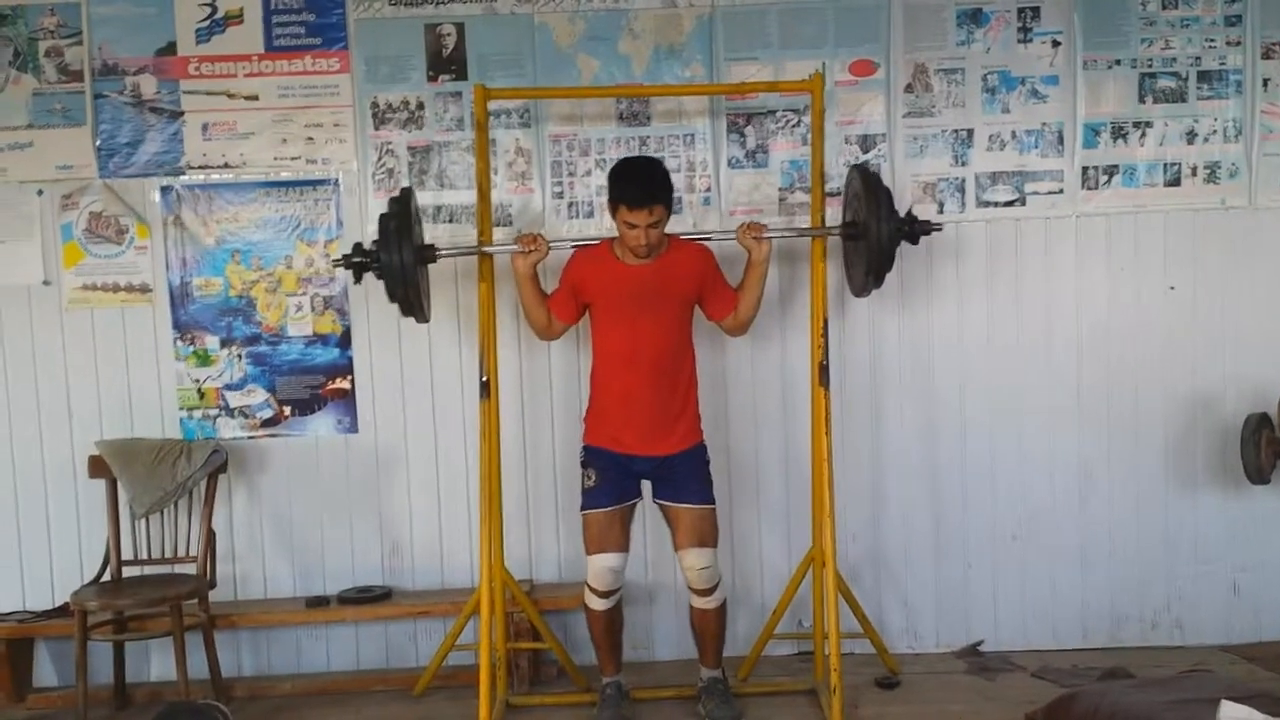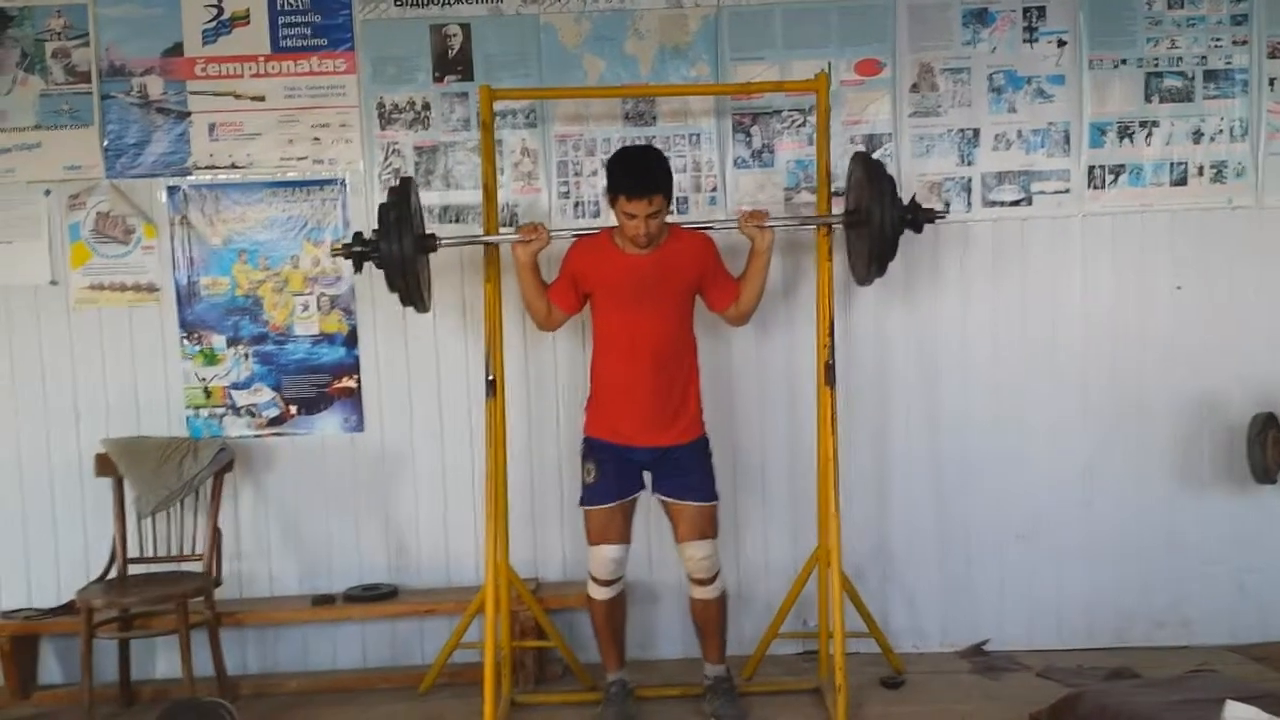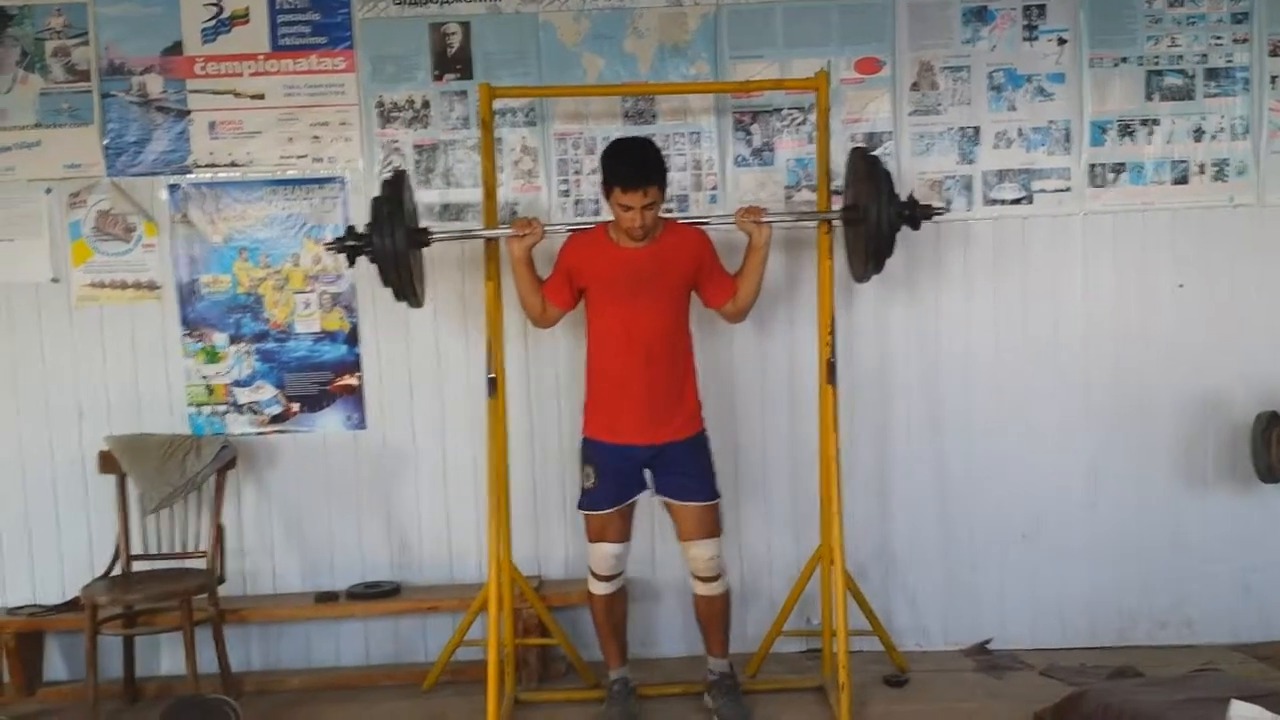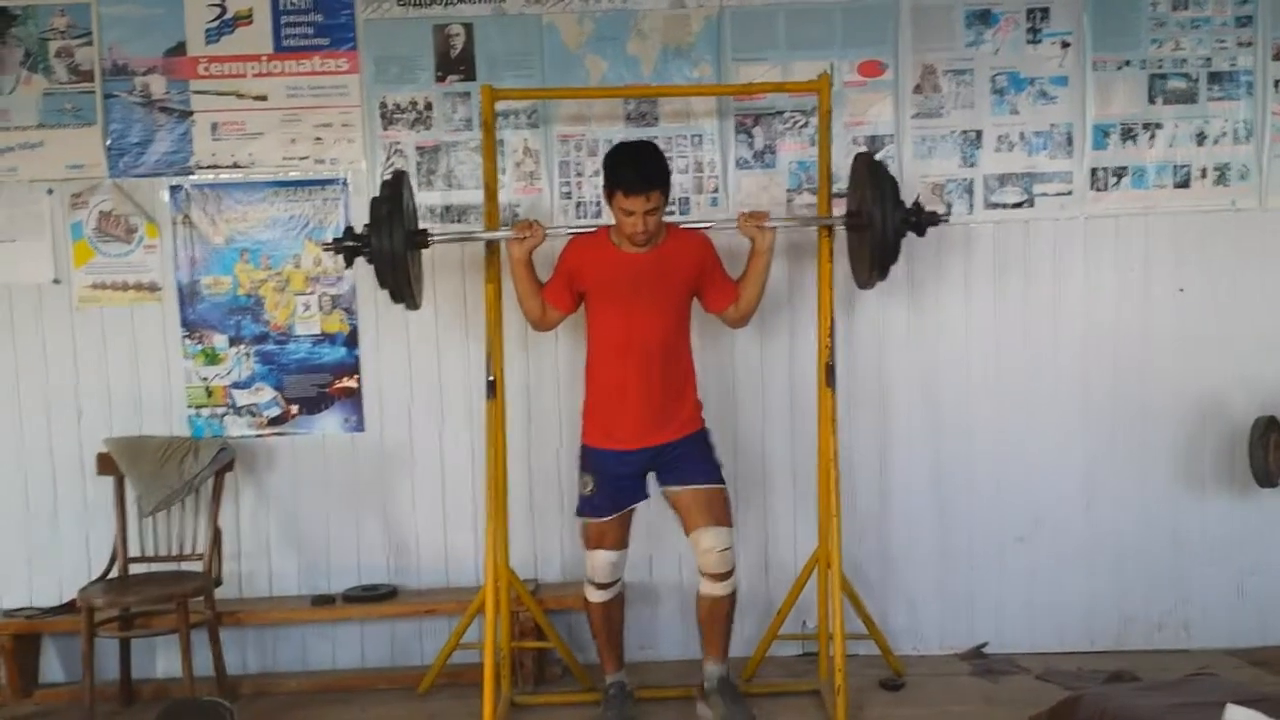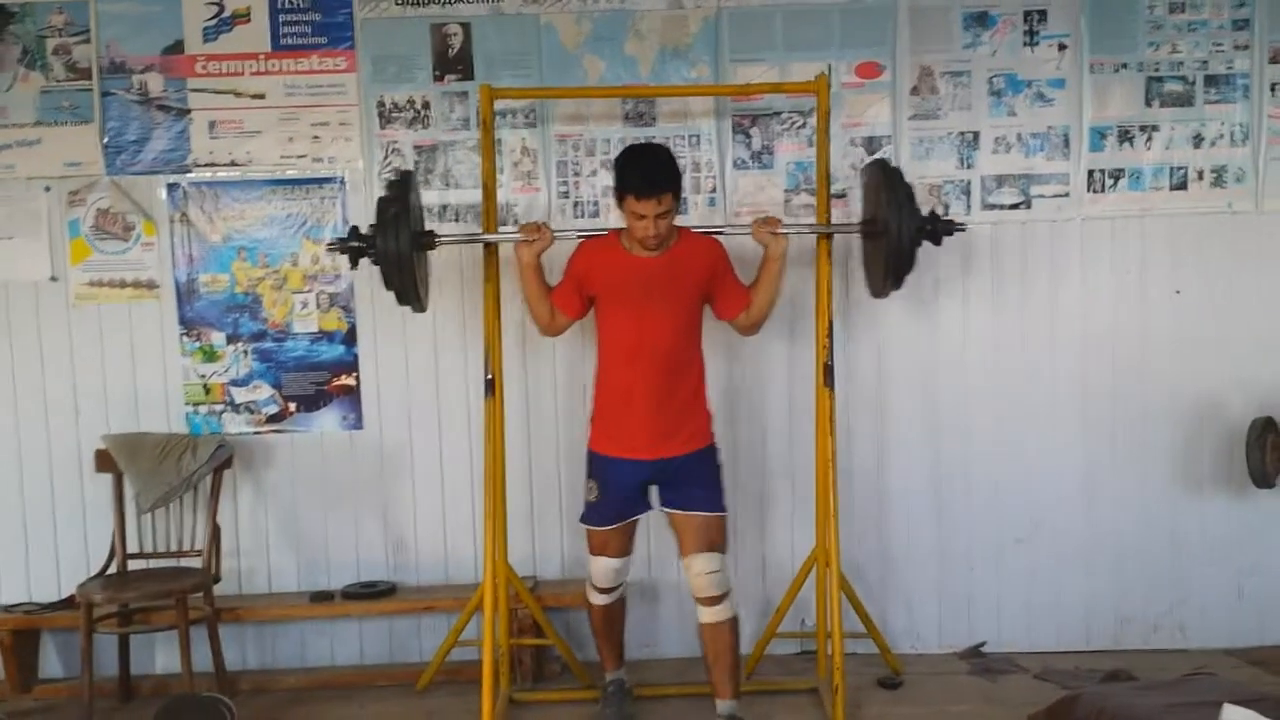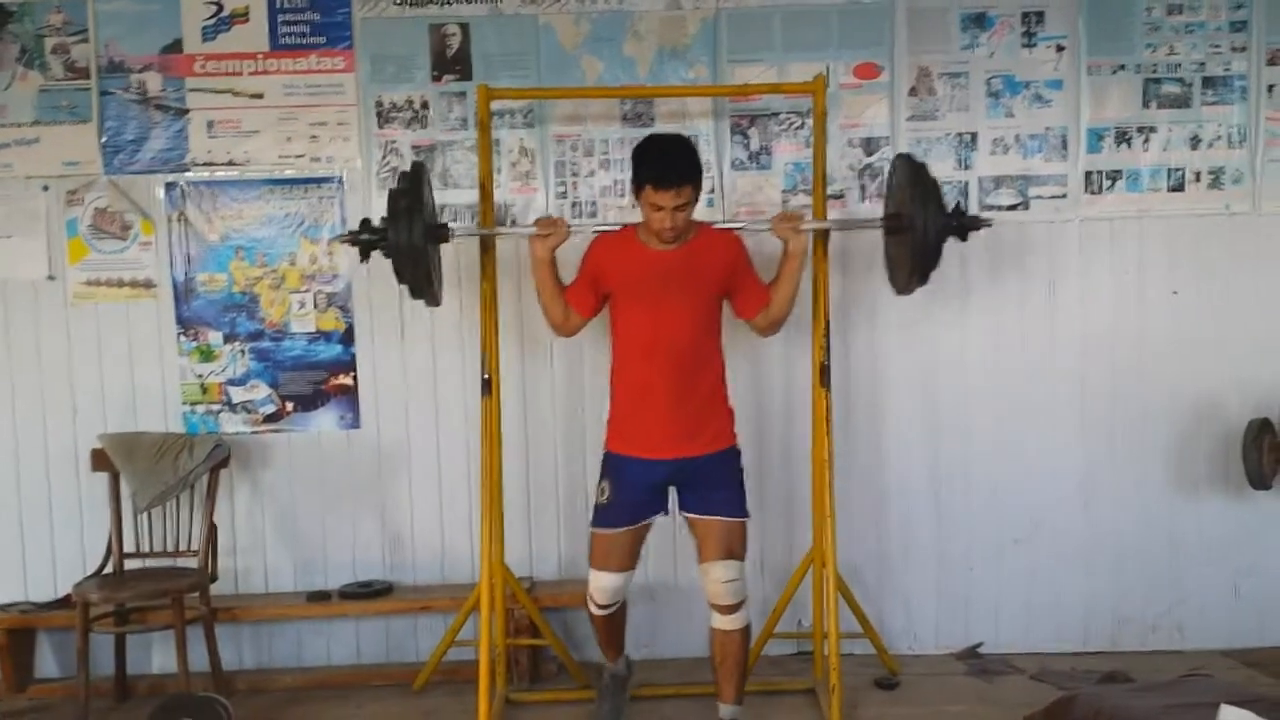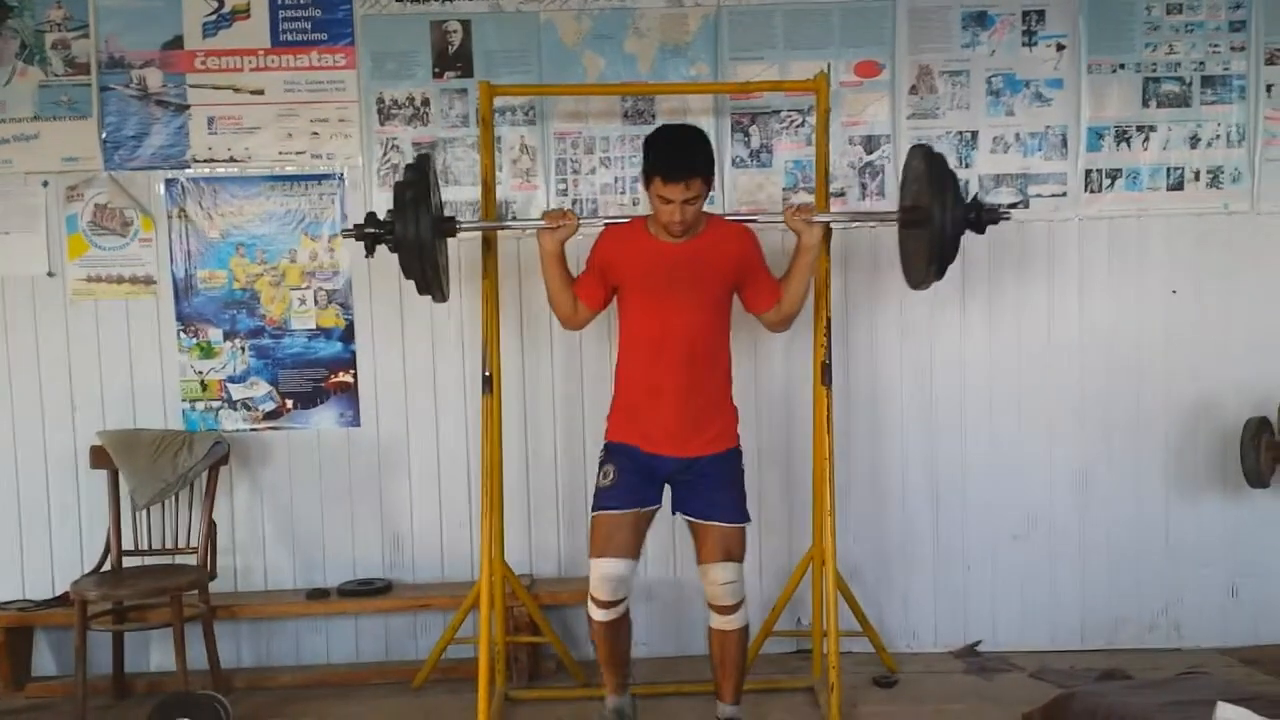
dt=0.2s
person 1, frame 1
left shoulder: (695, 260)
right shoulder: (585, 265)
left elbow: (736, 321)
right elbow: (547, 327)
left wrist: (758, 260)
right wrist: (525, 273)
left hip: (680, 445)
right hip: (607, 446)
left knee: (703, 572)
right knee: (603, 576)
person 1, frame 2
left shoulder: (696, 248)
right shoulder: (585, 254)
left elbow: (738, 311)
right elbow: (547, 317)
left wrist: (760, 248)
right wrist: (525, 262)
left hip: (682, 435)
right hip: (608, 437)
left knee: (703, 564)
right knee: (605, 568)
person 1, frame 3
left shoulder: (691, 243)
right shoulder: (581, 249)
left elbow: (735, 307)
right elbow: (542, 313)
left wrist: (758, 243)
right wrist: (520, 256)
left hip: (681, 432)
right hip: (608, 434)
left knee: (707, 560)
right knee: (606, 564)
left ankle: (720, 672)
person 1, frame 4
left shoulder: (694, 248)
right shoulder: (581, 253)
left elbow: (737, 312)
right elbow: (542, 317)
left wrist: (762, 249)
right wrist: (519, 259)
left hip: (681, 433)
right hip: (607, 440)
left knee: (717, 554)
right knee: (603, 571)
person 1, frame 5
left shoulder: (706, 254)
right shoulder: (591, 257)
left elbow: (748, 319)
right elbow: (550, 322)
left wrist: (774, 256)
right wrist: (529, 262)
left hip: (690, 446)
right hip: (615, 448)
left knee: (710, 584)
right knee: (605, 576)
person 1, frame 6
left shoulder: (725, 249)
right shoulder: (606, 252)
left elbow: (767, 319)
right elbow: (564, 321)
left wrist: (795, 252)
right wrist: (542, 257)
left hip: (711, 449)
right hip: (631, 450)
left knee: (726, 592)
right knee: (605, 586)
right ankle: (615, 666)
person 1, frame 7
left shoulder: (736, 242)
right shoulder: (615, 243)
left elbow: (778, 315)
right elbow: (572, 315)
left wrist: (807, 246)
right wrist: (551, 250)
left hip: (712, 447)
right hip: (632, 442)
left knee: (725, 594)
right knee: (607, 587)
